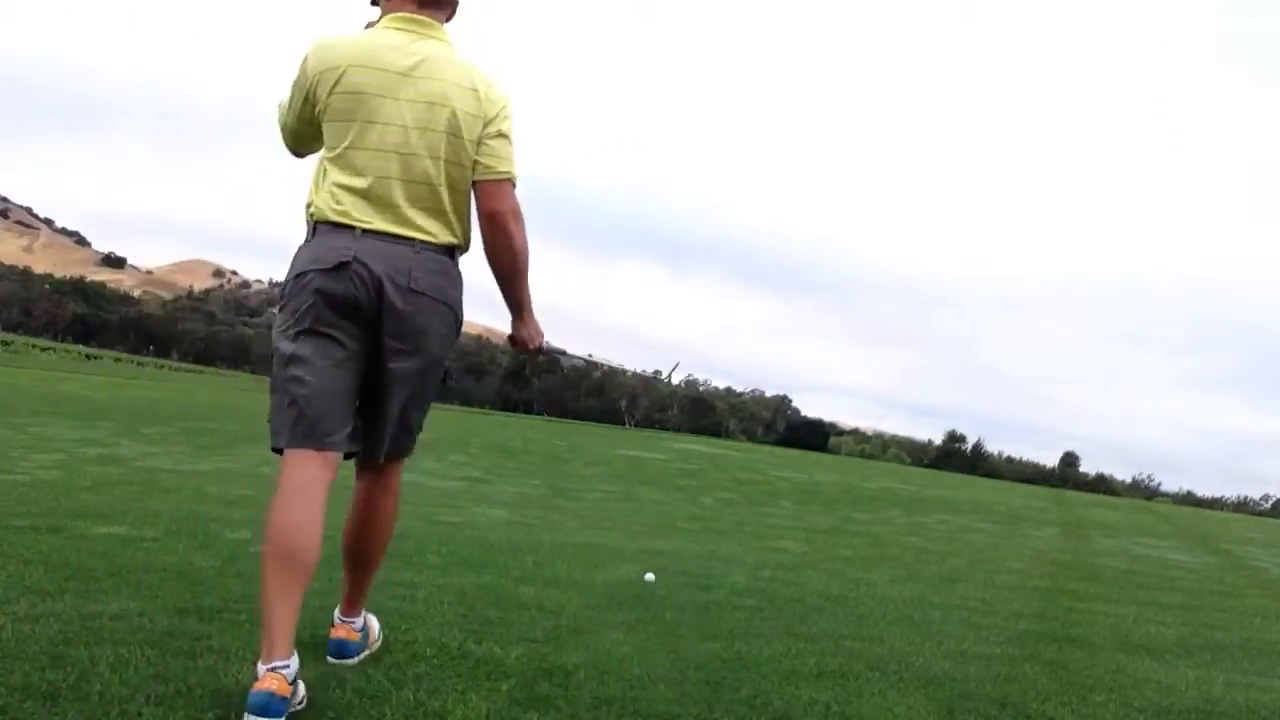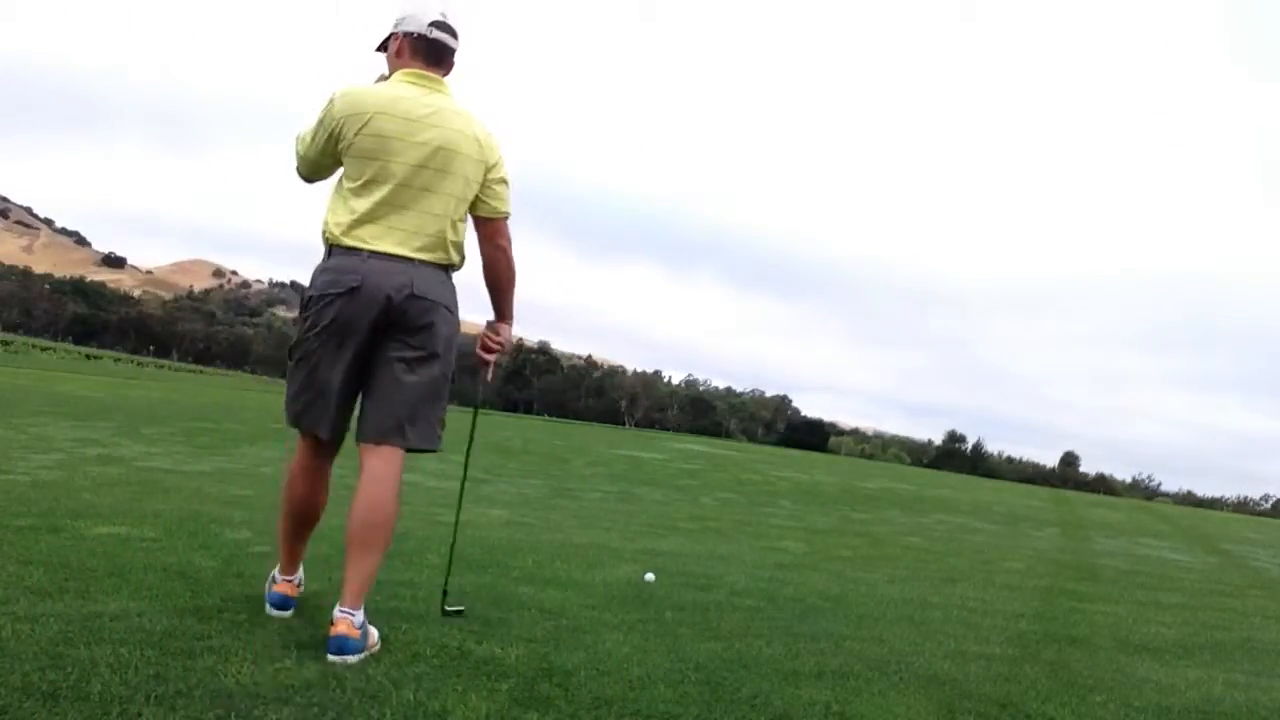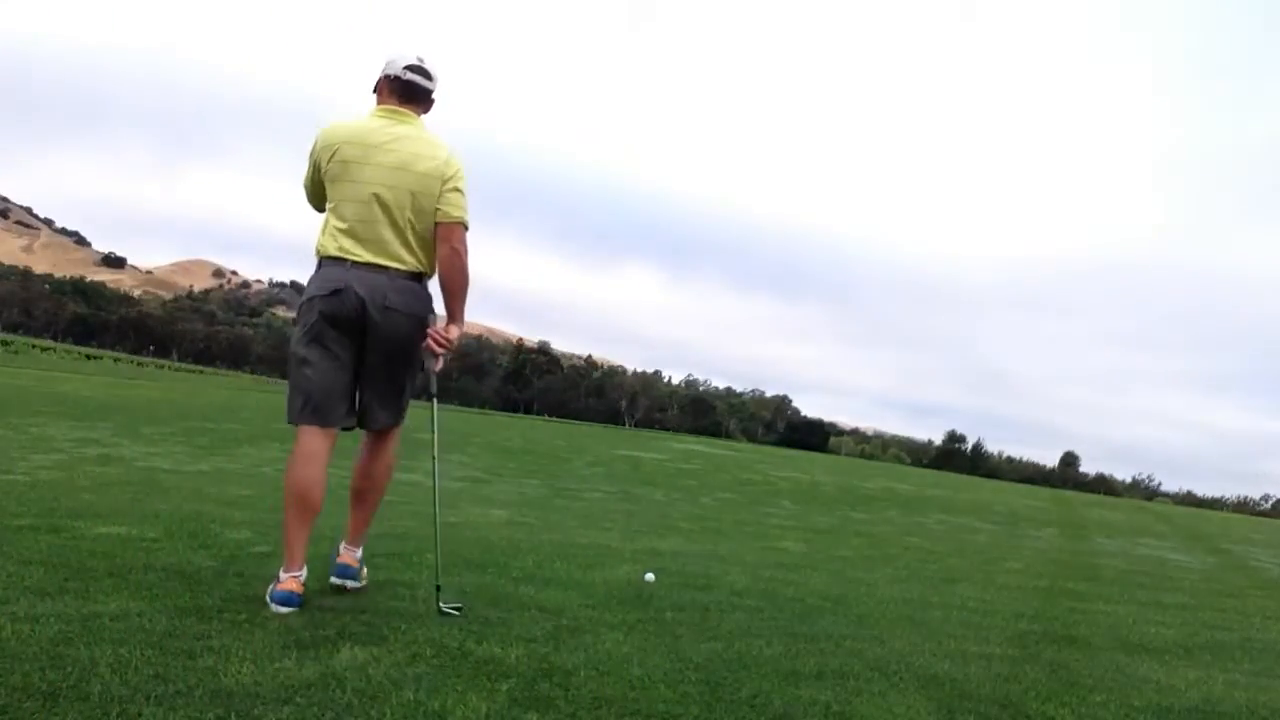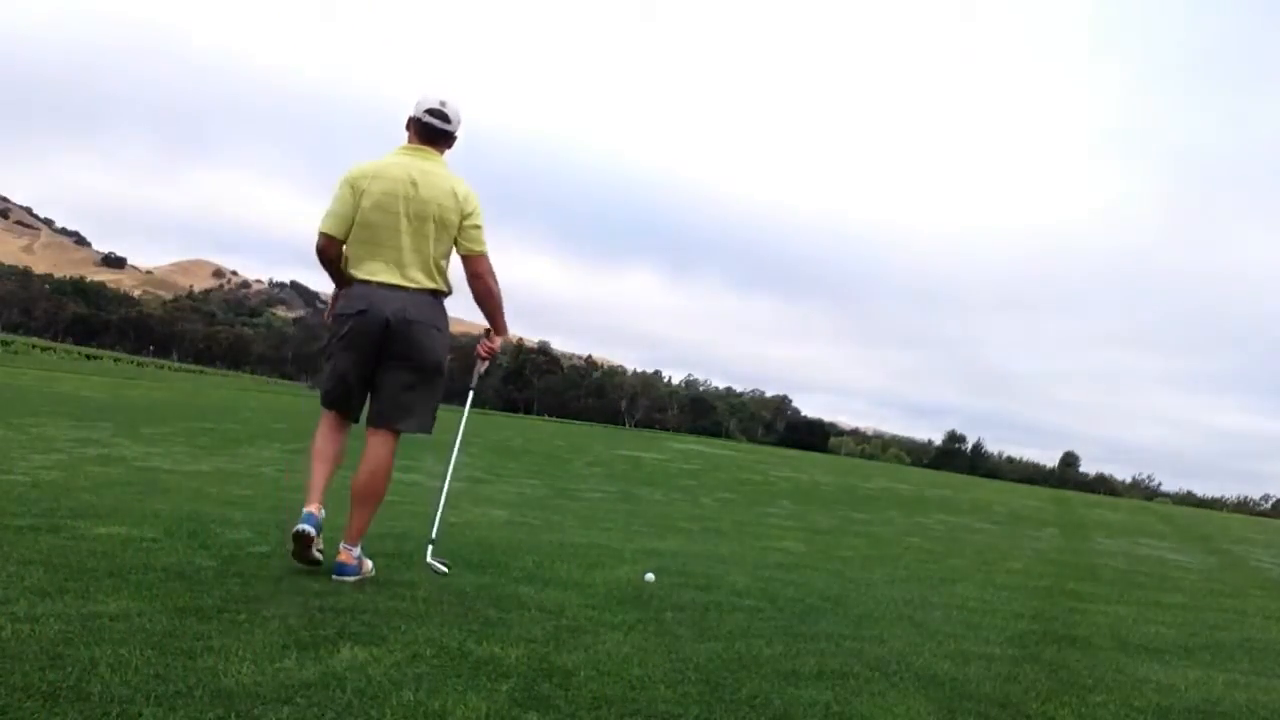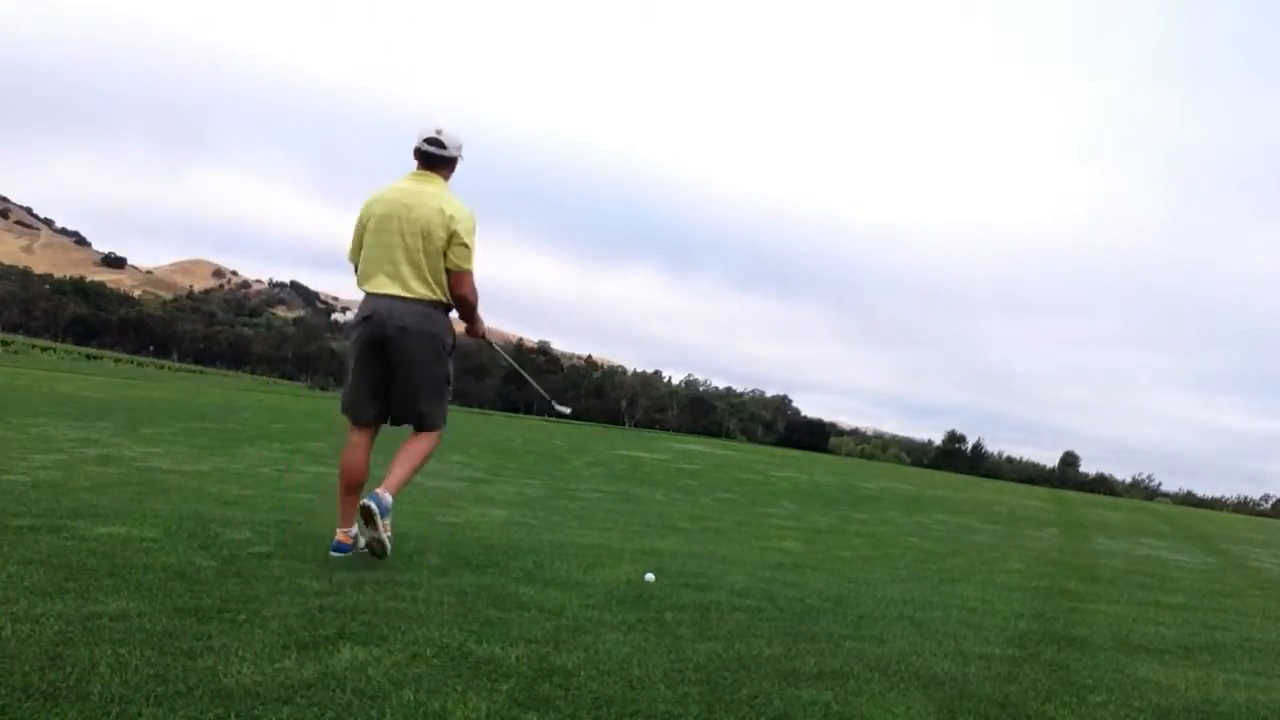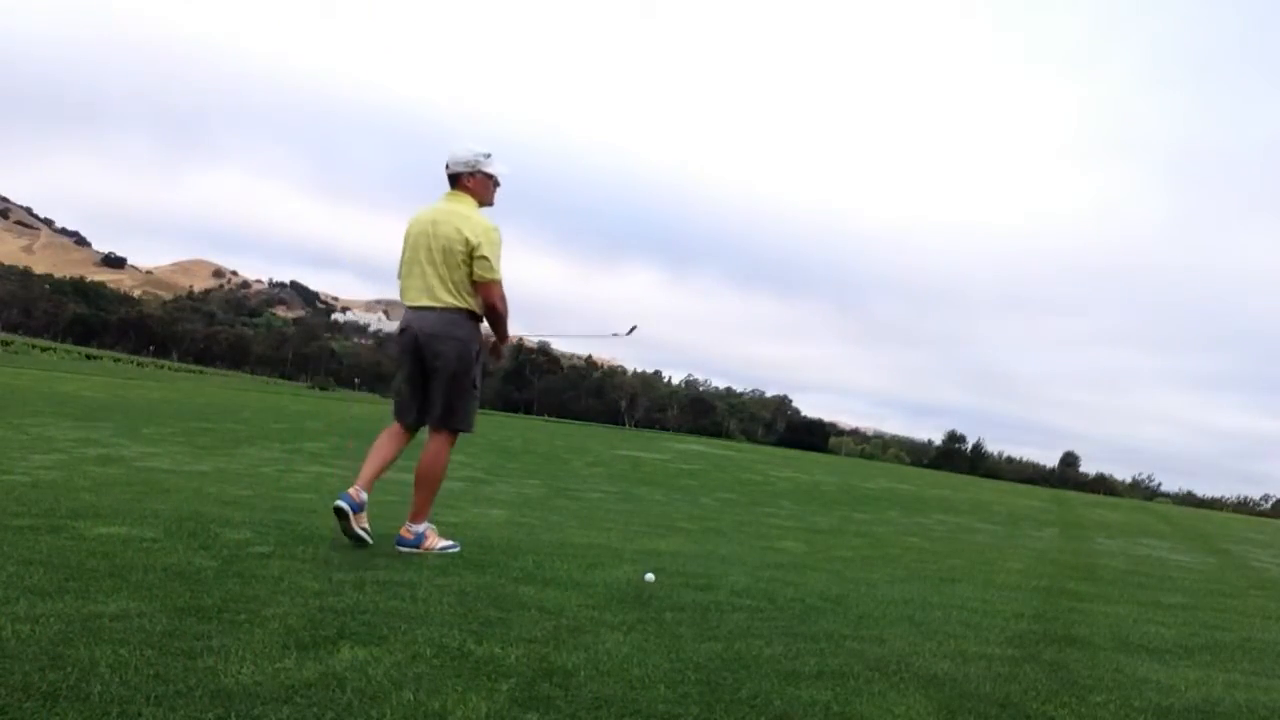
dt=0.5s
person 1, frame 1
right shoulder: (479, 89)
left elbow: (298, 141)
right elbow: (500, 217)
right wrist: (523, 314)
left hip: (333, 262)
right hip: (423, 280)
left knee: (308, 463)
right knee: (382, 465)
right ankle: (350, 621)
person 1, frame 2
left shoulder: (353, 102)
right shoulder: (478, 137)
left elbow: (307, 168)
right elbow: (497, 243)
right wrist: (501, 320)
left hip: (348, 277)
right hip: (426, 294)
left knee: (316, 440)
right knee: (385, 455)
left ankle: (287, 577)
right ankle: (349, 617)
person 1, frame 3
left shoulder: (335, 137)
right shoulder: (442, 158)
right elbow: (452, 247)
right wrist: (453, 319)
left hip: (335, 284)
right hip: (402, 297)
left knee: (316, 431)
right knee: (383, 430)
left ankle: (291, 576)
right ankle: (350, 551)
person 1, frame 4
left shoulder: (362, 174)
right shoulder: (459, 193)
left elbow: (327, 244)
right elbow: (479, 272)
right wrist: (497, 328)
left hip: (361, 303)
right hip: (420, 313)
left knee: (336, 415)
right knee: (383, 434)
left ankle: (312, 513)
right ankle: (349, 551)
person 1, frame 5
left shoulder: (375, 201)
right shoulder: (455, 213)
left elbow: (358, 263)
right elbow: (462, 289)
right wrist: (474, 322)
left hip: (373, 314)
right hip: (425, 323)
left knee: (361, 427)
right knee: (428, 428)
left ankle: (345, 531)
right ankle: (383, 497)
person 1, frame 6
left shoulder: (419, 219)
right shoulder: (481, 226)
right elbow: (492, 297)
right wrist: (501, 337)
left hip: (413, 323)
right hip: (455, 329)
left knee: (405, 421)
right knee: (444, 431)
left ankle: (356, 493)
right ankle: (415, 528)
